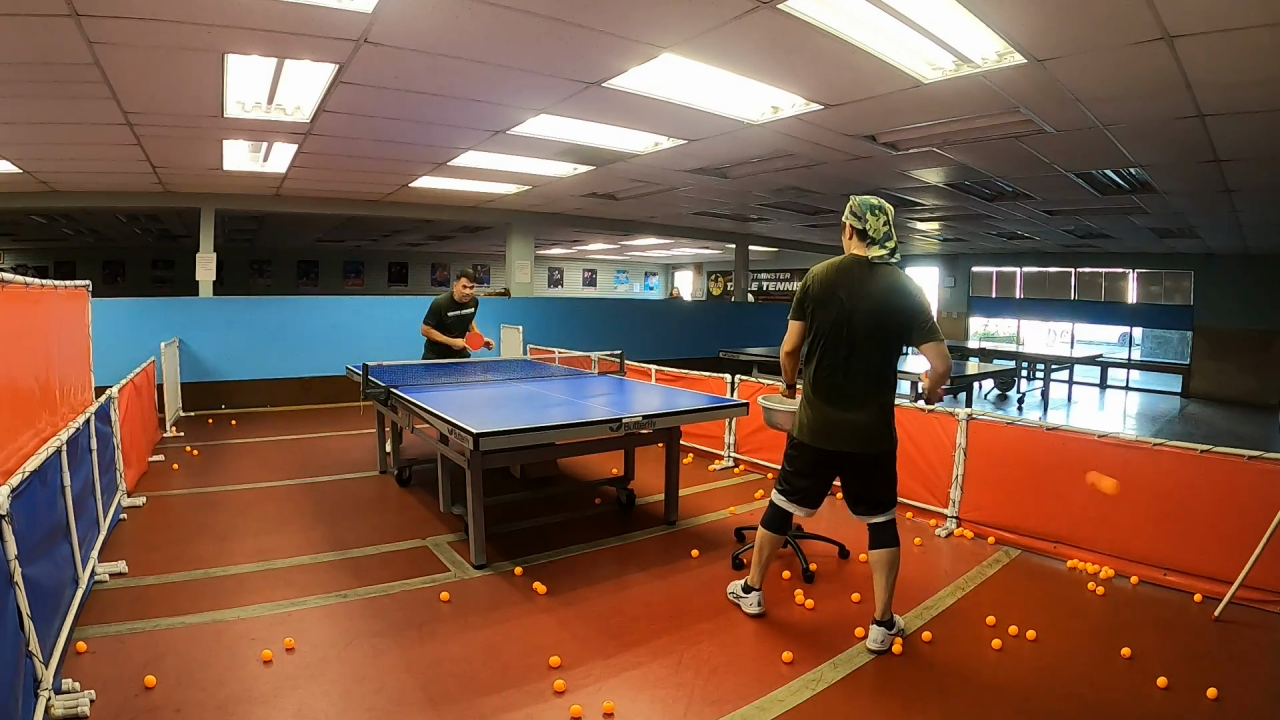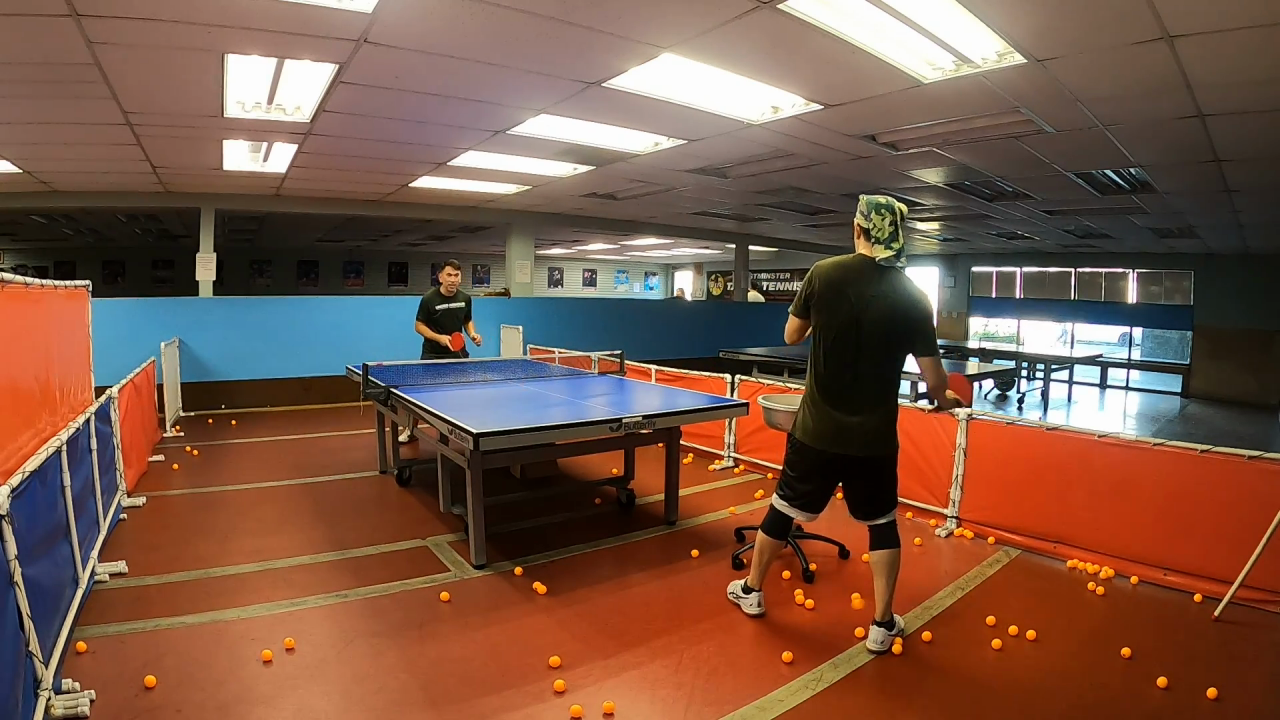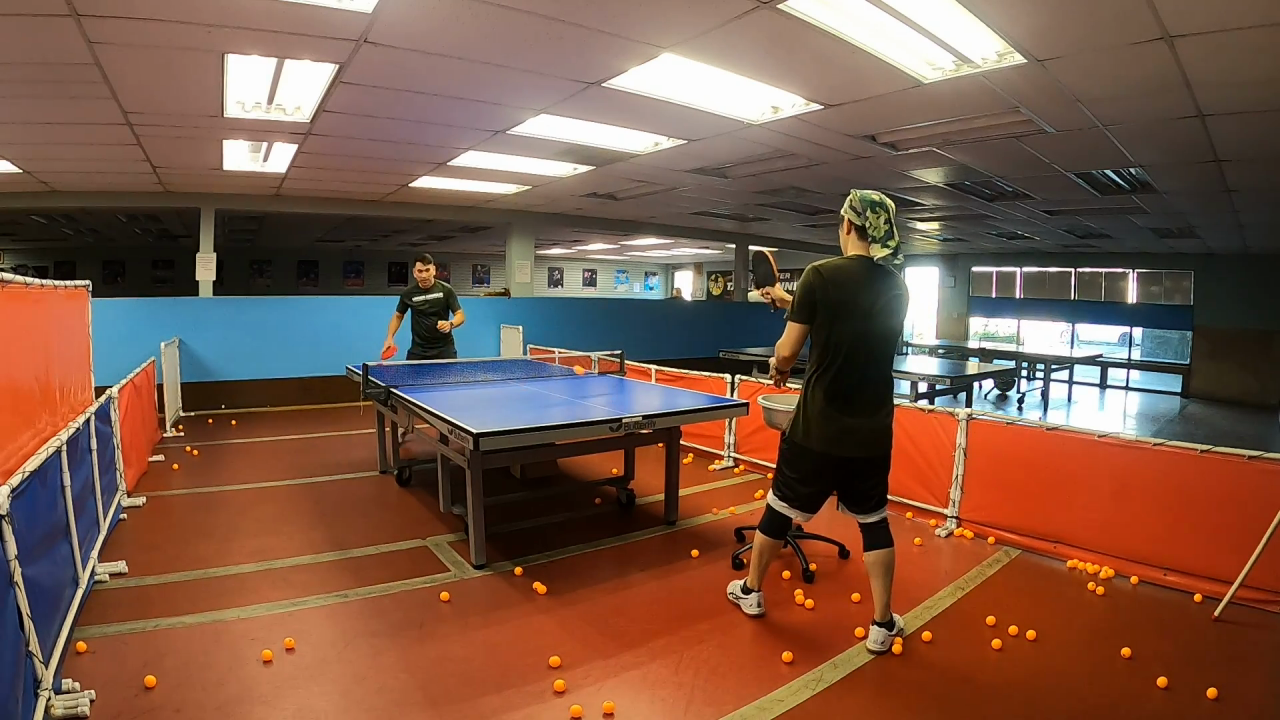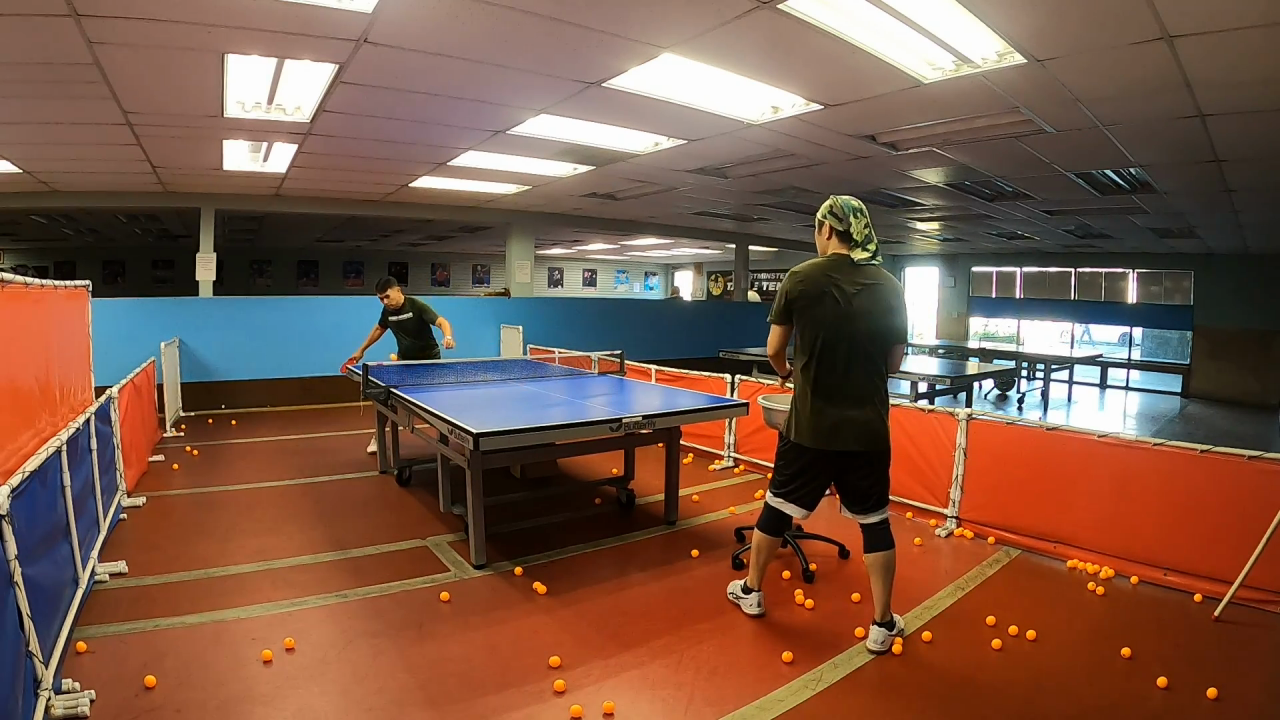
dt=0.4s
person 1, frame 1
left shoulder: (818, 276)
right shoulder: (905, 289)
left elbow: (790, 348)
right elbow: (941, 364)
left wrist: (789, 384)
right wrist: (933, 390)
left hip: (815, 425)
right hip: (871, 432)
left knee: (782, 506)
right knee: (881, 521)
left ankle: (752, 589)
right ankle: (882, 624)
person 1, frame 2
left shoulder: (823, 273)
right shoulder: (912, 297)
left elbow: (792, 335)
right elbow: (934, 377)
right wrist: (944, 400)
left hip: (817, 428)
right hip: (874, 436)
left knee: (784, 509)
right knee: (882, 524)
left ankle: (751, 590)
right ankle: (882, 625)
person 1, frame 3
left shoulder: (821, 275)
right shoulder: (897, 289)
left elbow: (788, 350)
left wrist: (777, 369)
right wrist: (791, 300)
left hip: (818, 427)
right hip: (872, 432)
left knee: (781, 508)
right knee: (874, 521)
left ankle: (751, 590)
right ankle: (882, 625)
person 1, frame 4
left shoulder: (801, 278)
right shoulder: (889, 286)
left elbow: (774, 349)
right elbow: (894, 362)
left wrist: (786, 371)
left hip: (810, 425)
right hip: (868, 427)
left knee: (779, 506)
right knee: (874, 521)
left ankle: (751, 590)
right ankle: (883, 625)
